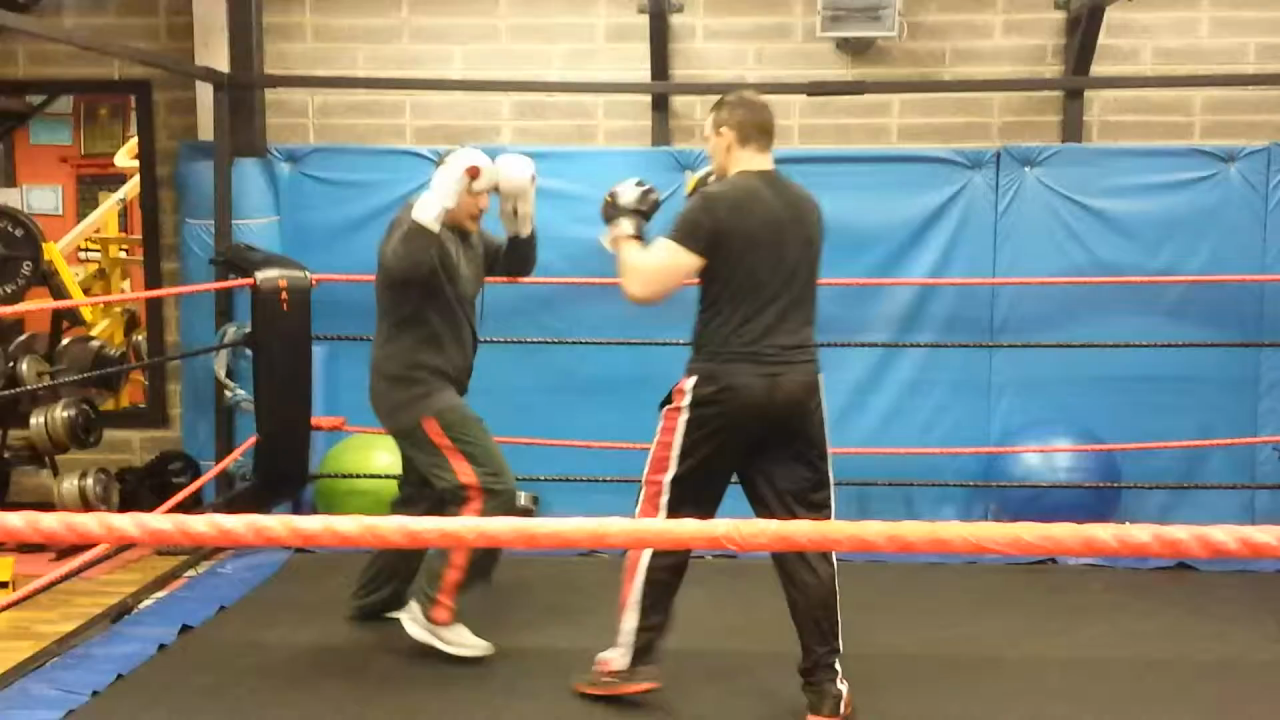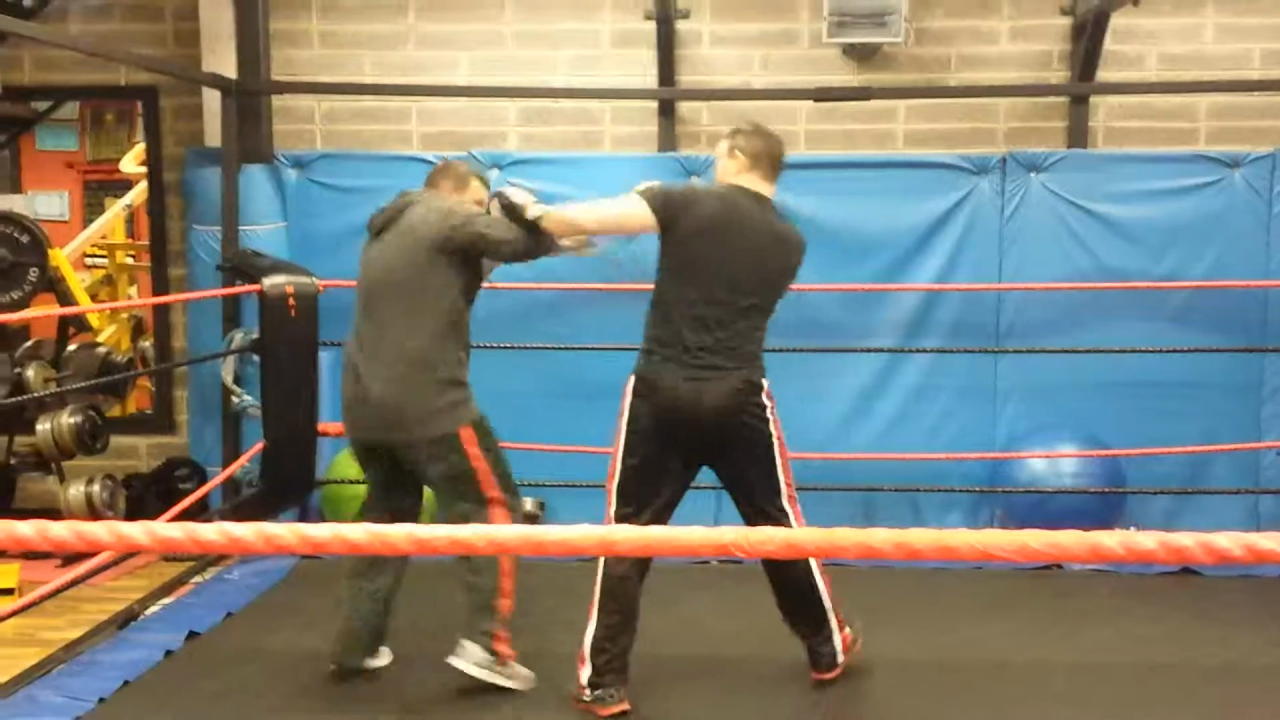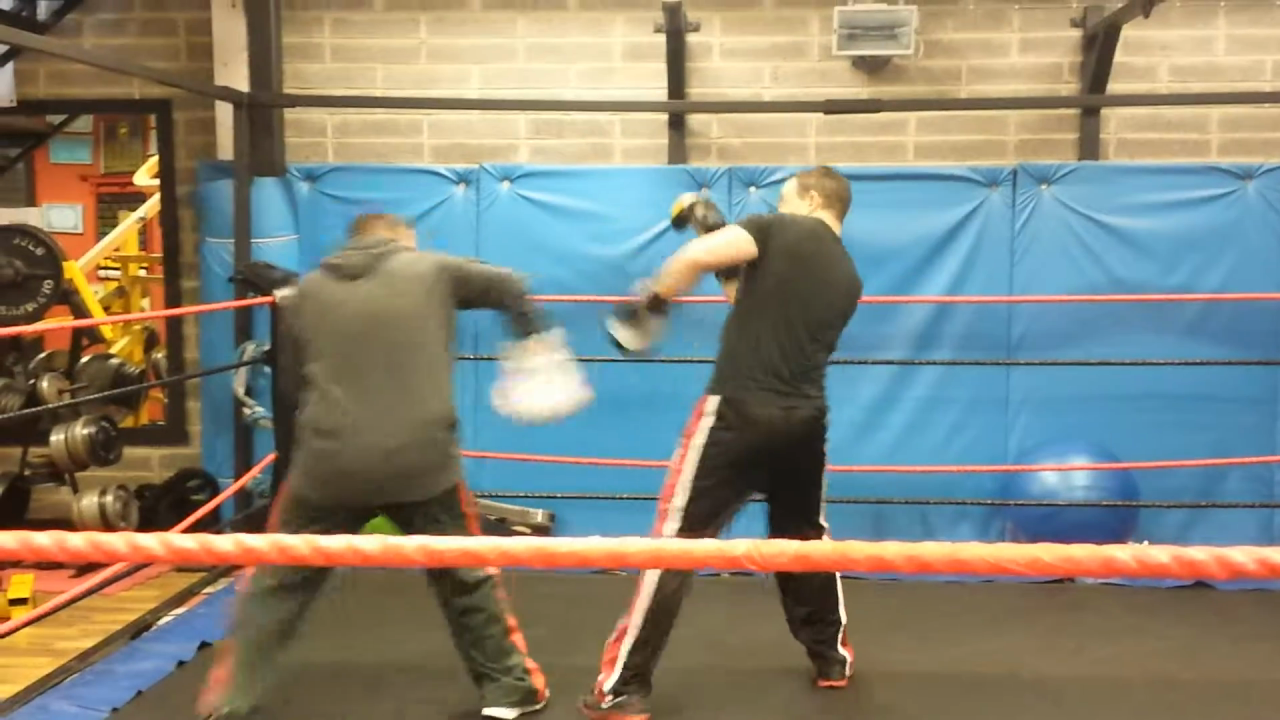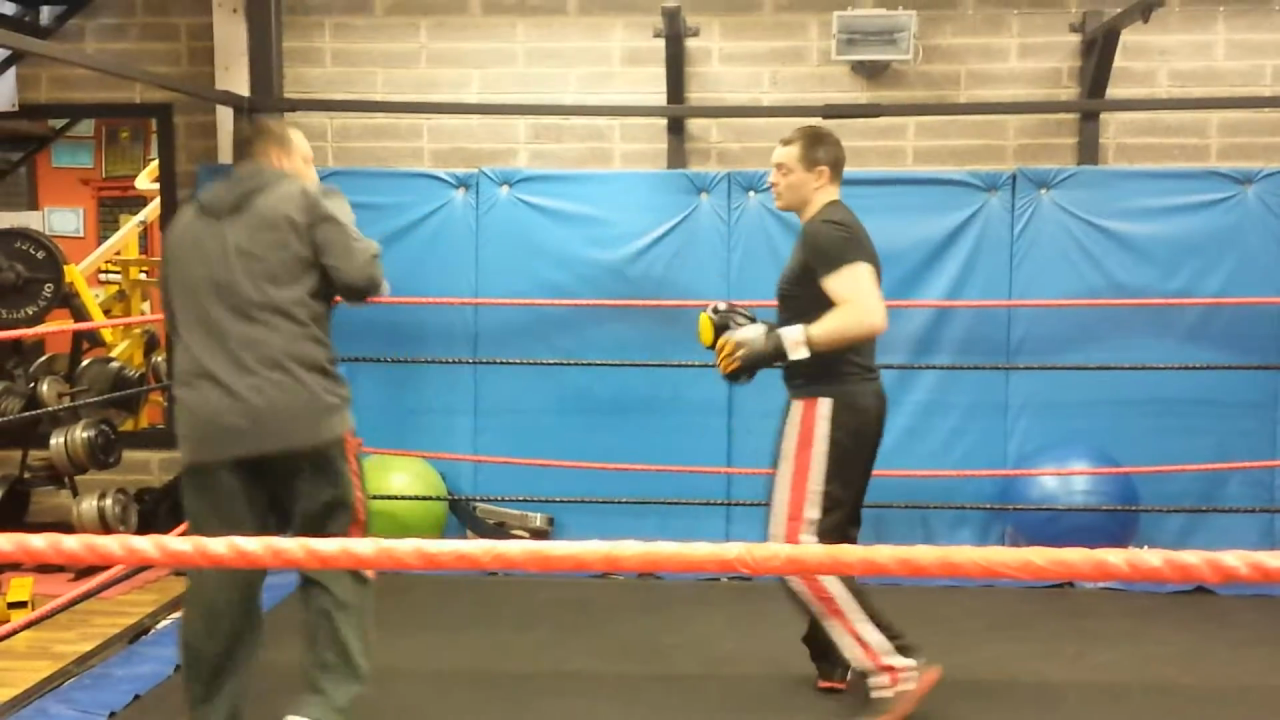
dt=0.3s
person 1, frame 1
left shoulder: (714, 205)
right shoulder: (805, 206)
left elbow: (643, 288)
left wrist: (624, 228)
left hip: (721, 389)
right hip: (796, 387)
left knee: (666, 520)
left ankle: (629, 661)
person 1, frame 2
left shoulder: (691, 202)
right shoulder: (790, 241)
left elbow: (600, 217)
left wrist: (537, 218)
left hip: (662, 393)
right hip: (739, 397)
left knee: (628, 535)
right knee: (779, 524)
right ankle: (827, 650)
person 1, frame 3
left shoulder: (781, 230)
right shoulder: (849, 278)
left elbow: (702, 256)
left wrist: (648, 299)
right wrist: (721, 229)
left hip: (739, 411)
right hip: (804, 418)
left knee: (675, 544)
right knee: (803, 535)
right ankle: (830, 656)
person 1, frame 4
left shoulder: (826, 232)
right shoulder: (837, 231)
left elbow: (867, 317)
left wrist: (780, 342)
right wrist: (753, 331)
left hip: (828, 404)
right hip: (857, 400)
left knee: (799, 543)
right knee: (832, 536)
left ankle: (895, 669)
right ankle: (833, 661)
person 2, frame 1
left shoulder: (461, 237)
right shoulder: (417, 235)
left elbow: (516, 262)
right elbow: (401, 267)
left wrist: (520, 211)
right wrist: (441, 198)
left hip: (419, 389)
right hip: (418, 394)
left knee: (425, 496)
right knee: (487, 491)
left ankle: (380, 596)
right ankle: (435, 612)
person 2, frame 2
left shoulder: (390, 234)
right shoulder: (445, 217)
right elbow: (517, 240)
left hip: (365, 404)
right hip: (428, 406)
left knee: (385, 517)
right knee: (490, 509)
left ankle: (357, 646)
right ankle: (485, 645)
person 2, frame 3
left shoulder: (306, 292)
right shoulder: (429, 271)
left elbow: (295, 379)
right elbow: (508, 287)
right wrist: (539, 344)
left hip: (331, 463)
right hip: (421, 463)
left knee: (279, 585)
right knee: (465, 577)
person 2, frame 4
left shoulder: (184, 227)
right shoulder: (306, 203)
right elbow: (363, 276)
right wrist: (321, 285)
left hip: (211, 426)
right hip: (301, 417)
left knee: (221, 584)
right knee: (337, 563)
